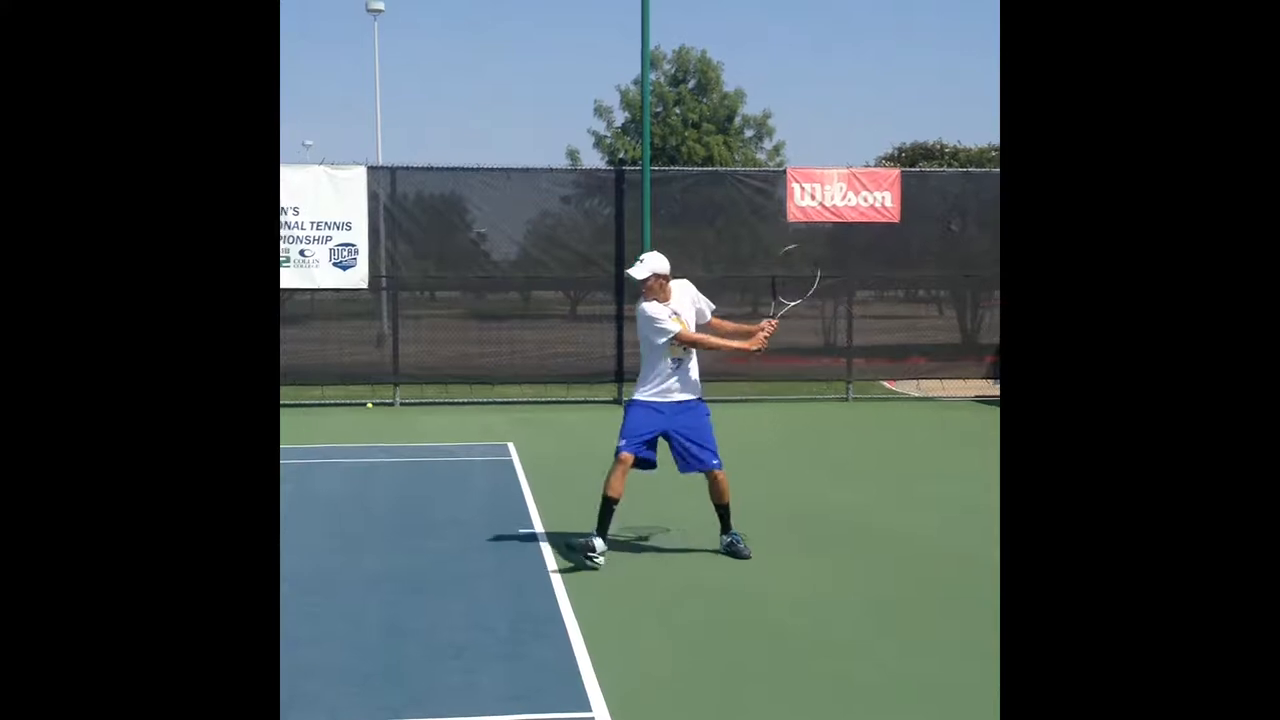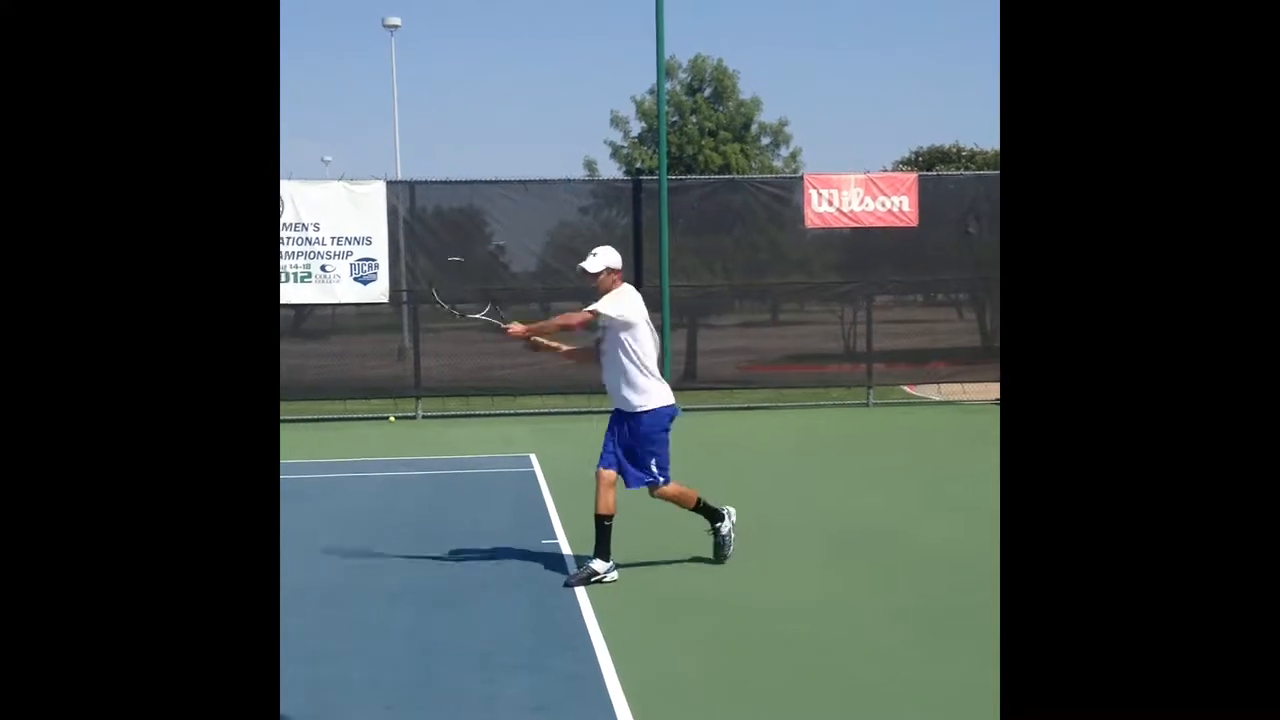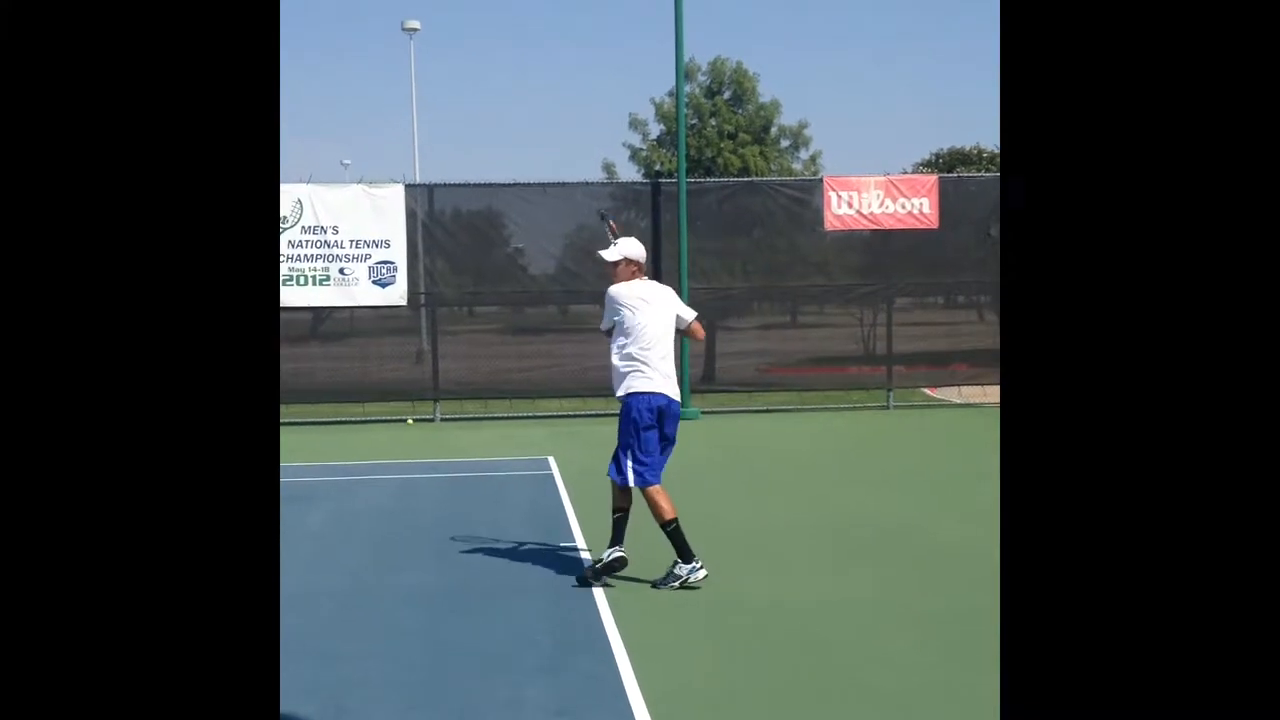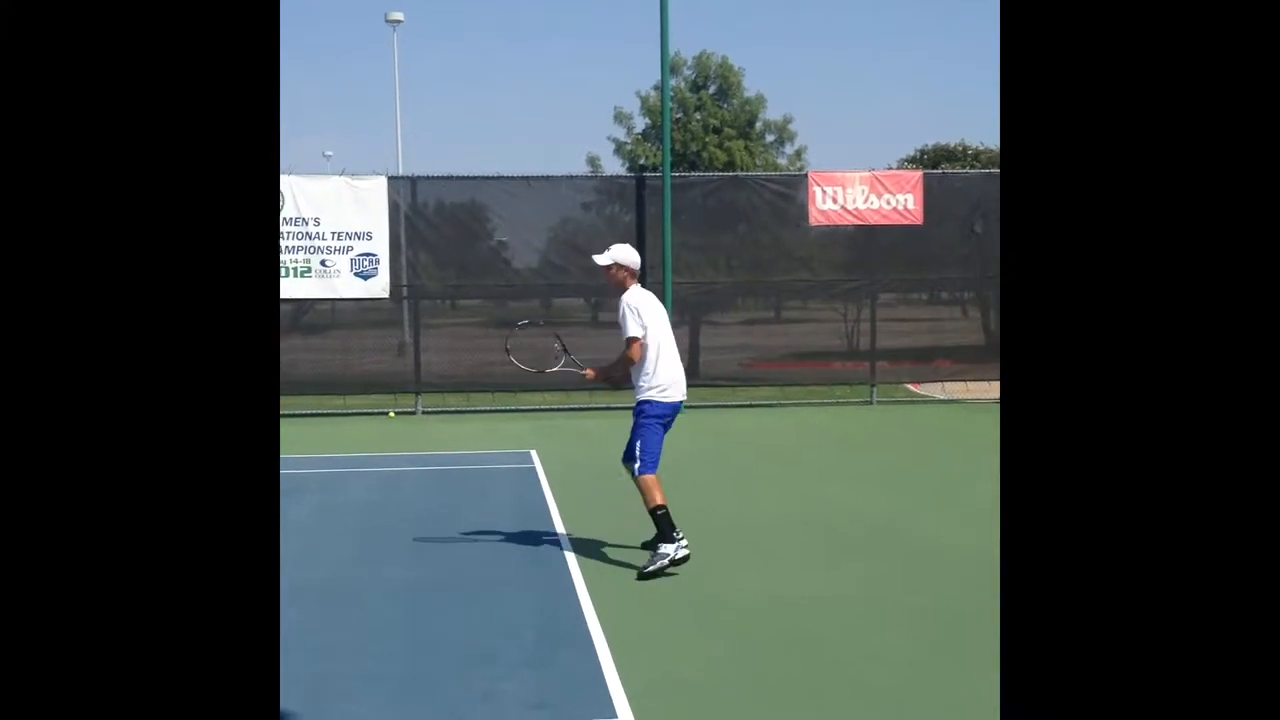
dt=0.4s
person 1, frame 1
left shoulder: (685, 289)
right shoulder: (647, 309)
left elbow: (711, 324)
right elbow: (694, 340)
left wrist: (752, 330)
right wrist: (744, 346)
left hip: (688, 401)
right hip: (648, 401)
left knee: (714, 470)
right knee: (623, 459)
left ankle: (728, 533)
right ankle: (598, 541)
person 1, frame 2
left shoulder: (623, 297)
right shoulder: (610, 303)
left elbow: (576, 320)
right elbow: (599, 354)
left wrist: (528, 330)
right wrist: (549, 346)
left hip: (650, 408)
right hip: (627, 409)
left knee: (658, 486)
right knee: (606, 477)
left ankle: (719, 518)
right ankle: (603, 561)
person 1, frame 3
left shoulder: (616, 293)
right shoulder: (665, 292)
left elbow: (609, 331)
right elbow: (698, 333)
left hip: (641, 395)
right hip: (668, 397)
left knee: (645, 481)
right knee: (623, 476)
left ankle: (688, 562)
right ankle: (615, 550)
person 1, frame 4
left shoulder: (630, 300)
right shoulder: (649, 299)
left elbow: (633, 354)
left wrist: (603, 373)
right wrist: (620, 374)
left hip: (655, 397)
right hip: (670, 393)
left knee: (643, 470)
right knee: (636, 463)
left ankle: (671, 544)
right ankle: (668, 532)
